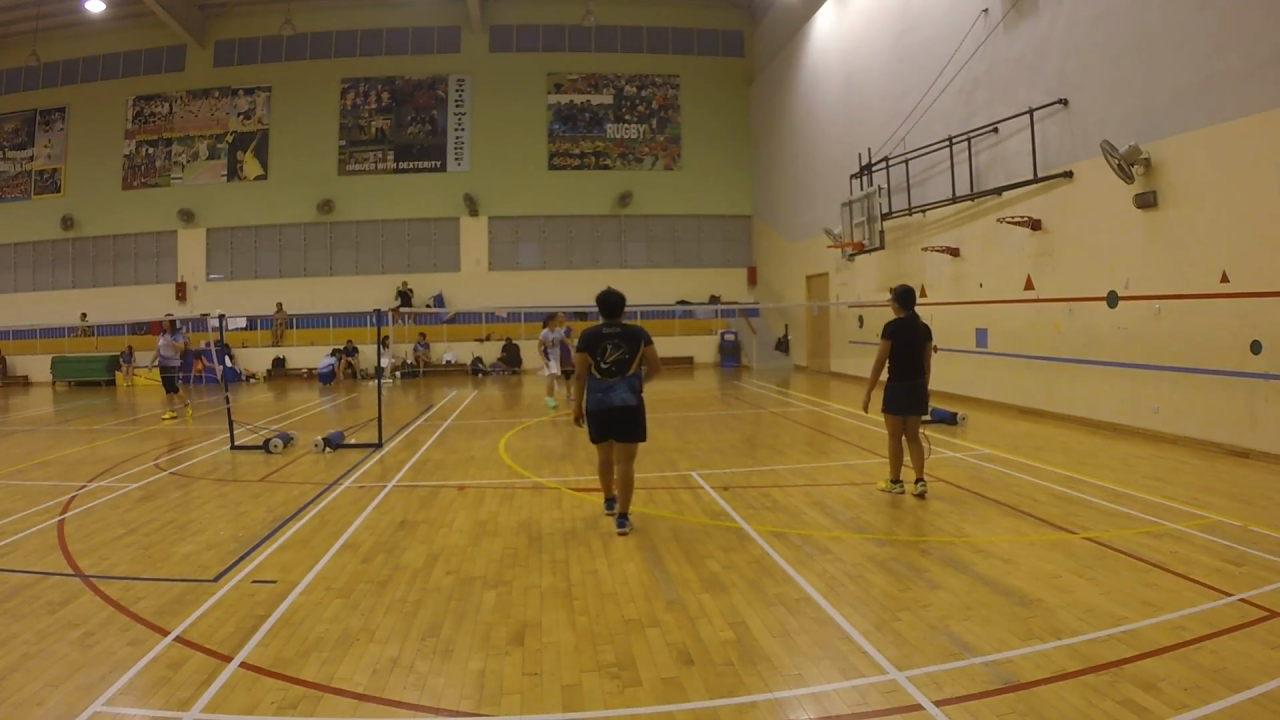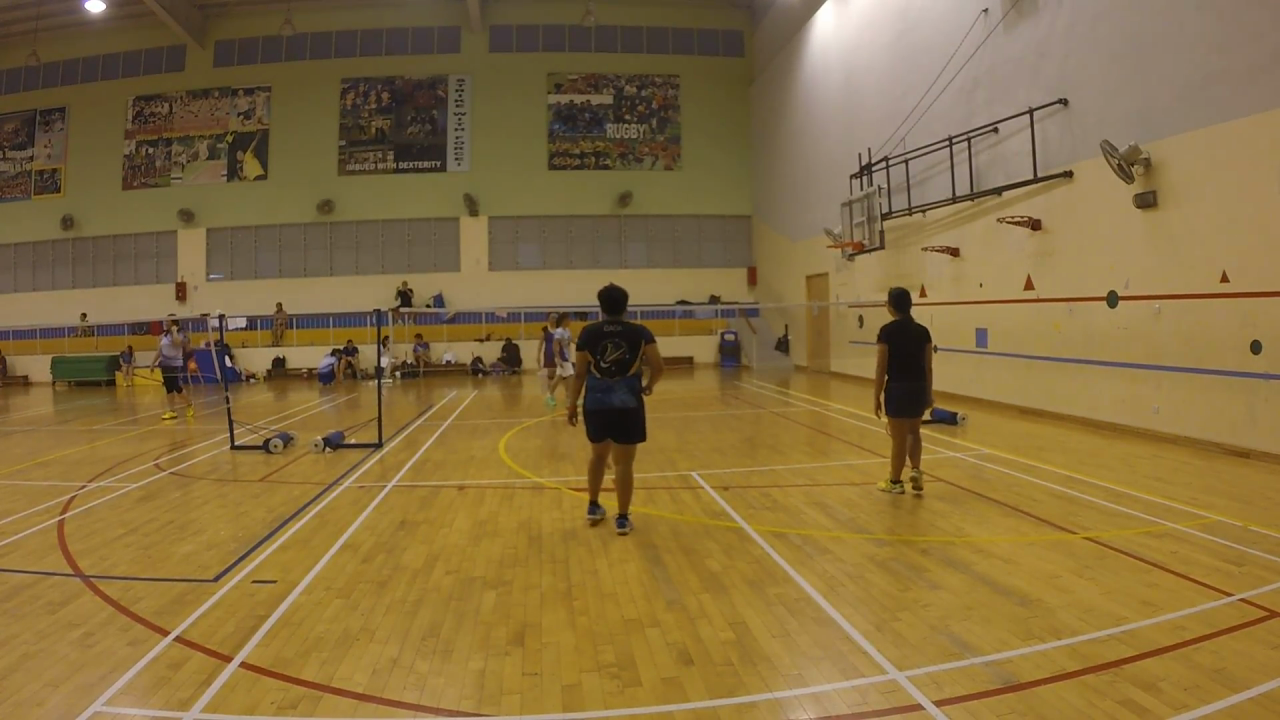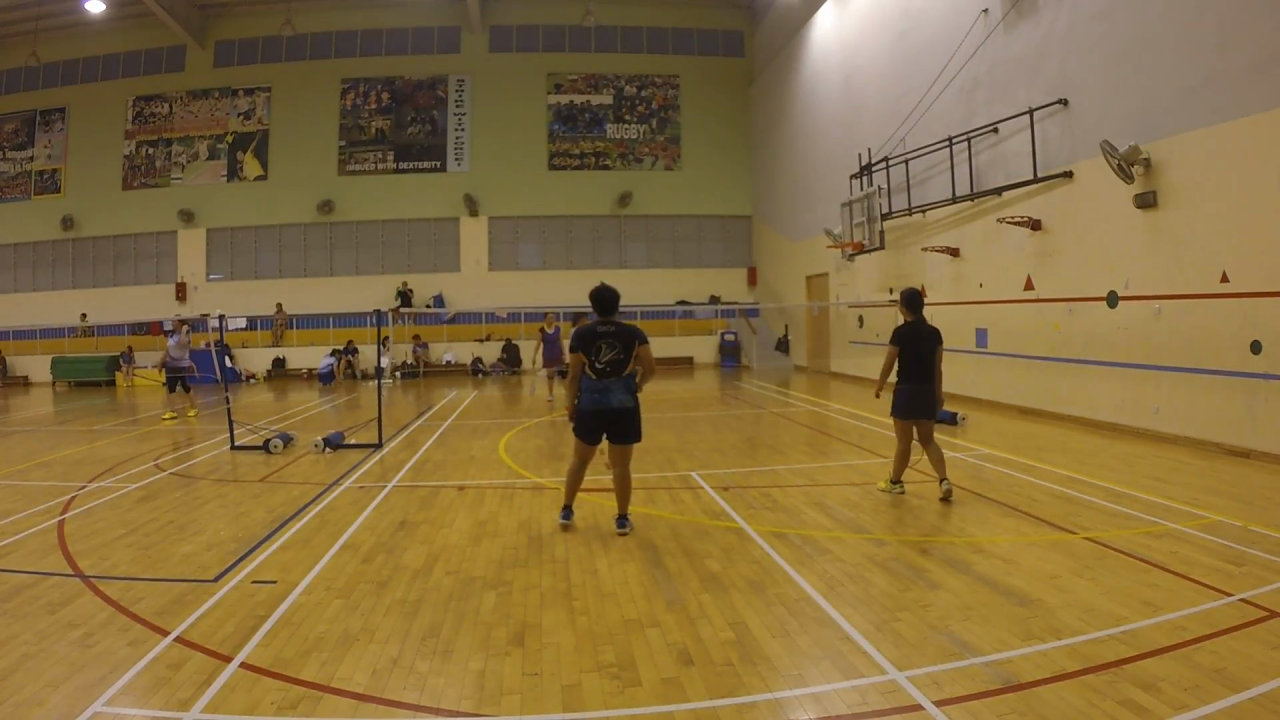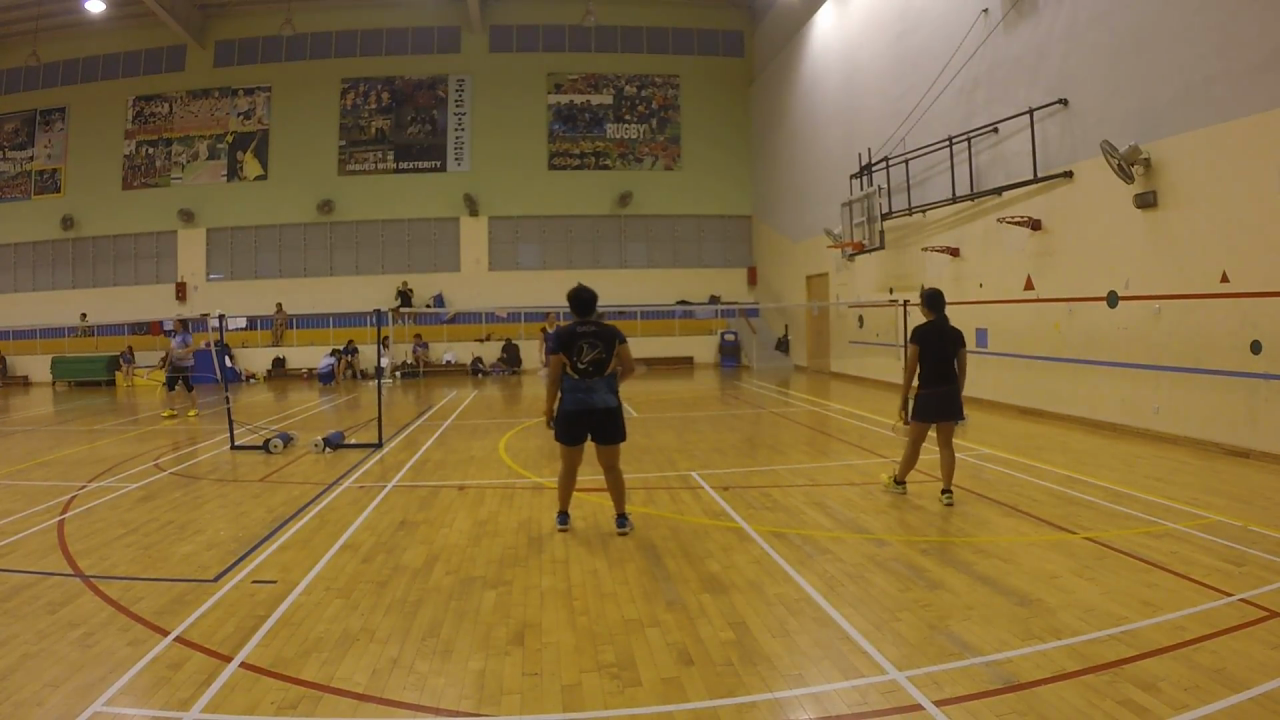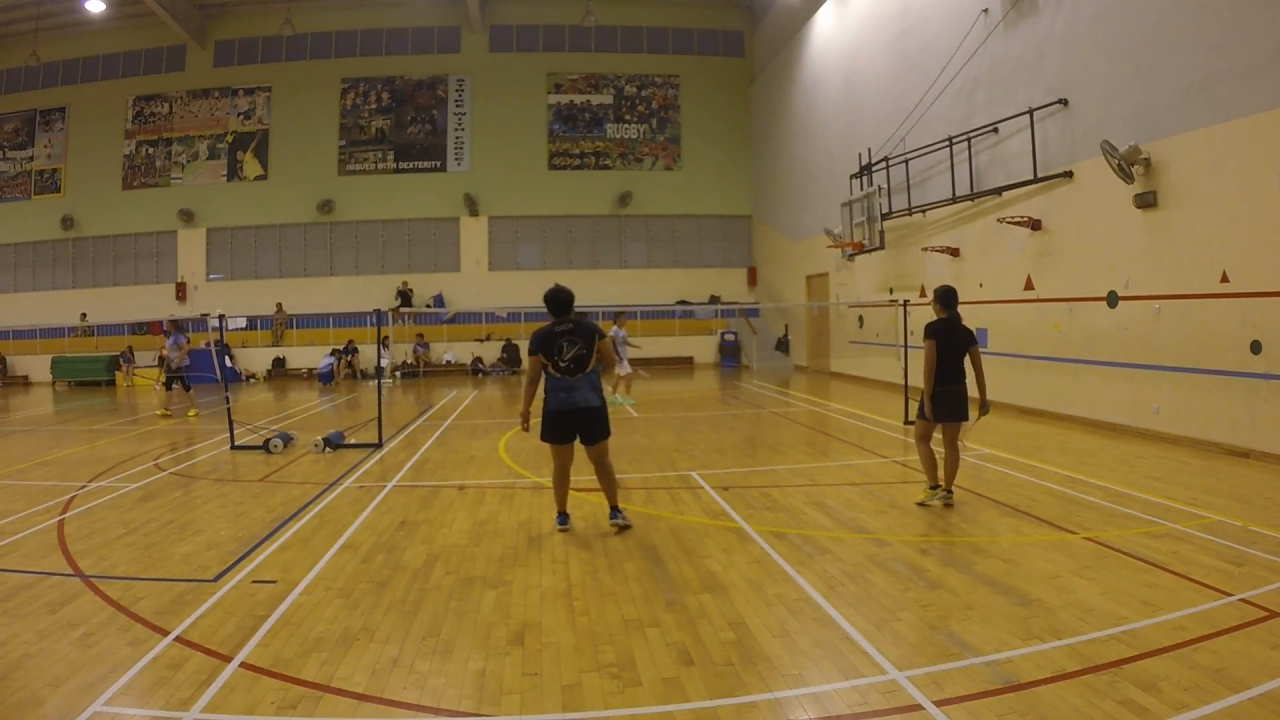
dt=0.3s
person 1, frame 1
left shoulder: (587, 336)
right shoulder: (639, 334)
left elbow: (580, 375)
right elbow: (655, 368)
left wrist: (577, 405)
right wrist: (641, 380)
left hip: (597, 405)
right hip: (629, 405)
left knee: (604, 457)
right knee: (625, 462)
left ankle: (609, 501)
right ankle: (622, 517)
person 1, frame 2
left shoulder: (588, 333)
right shoulder: (640, 333)
left elbow: (579, 373)
right elbow: (658, 367)
left wrist: (572, 403)
right wrist: (649, 385)
left hip: (596, 405)
right hip: (628, 406)
left knee: (598, 455)
right knee: (624, 463)
left ankle: (593, 507)
right ankle: (622, 518)
person 1, frame 3
left shoulder: (581, 335)
right shoulder: (633, 334)
left elbow: (574, 375)
right elbow: (650, 369)
left wrist: (571, 404)
right wrist: (640, 384)
left hip: (589, 406)
right hip: (623, 407)
left knee: (580, 459)
right knee: (621, 465)
left ankle: (566, 510)
right ankle: (622, 519)
person 1, frame 4
left shoulder: (560, 335)
right shoulder: (612, 333)
left elbow: (554, 378)
right elbow: (629, 368)
left wrist: (549, 407)
left hip: (572, 408)
right hip: (606, 408)
left knee: (569, 466)
right knee: (611, 466)
left ankle: (562, 516)
right ankle: (622, 518)
person 1, frame 5
left shoulder: (540, 337)
right shoulder: (591, 330)
left elbow: (533, 378)
right elbow: (610, 361)
left wrist: (525, 409)
left hip: (557, 408)
right hip: (592, 405)
left knee: (561, 464)
right knee: (601, 460)
left ankle: (562, 516)
right ankle: (615, 511)
person 2, frame 1
left shoulder: (892, 328)
right shoulder: (924, 329)
left elbow: (880, 363)
right elbow: (927, 364)
left wrist: (868, 393)
right wrist: (924, 388)
left hip: (897, 388)
right hip: (918, 387)
left knee: (895, 437)
right knee: (914, 436)
left ankle: (895, 482)
right ankle: (920, 481)
person 2, frame 2
left shoulder: (887, 331)
right shoulder: (923, 331)
left elbow: (881, 367)
right elbow: (928, 366)
left wrist: (877, 397)
right wrist: (928, 393)
left hip: (897, 389)
right hip: (918, 389)
left knee: (899, 439)
right knee: (914, 433)
left ankle: (895, 482)
right ankle: (915, 470)
person 2, frame 3
left shoulder: (901, 332)
right shoulder: (934, 333)
left elbow: (888, 365)
right elbow: (938, 368)
left wrist: (879, 386)
right wrist: (938, 394)
left hip: (906, 391)
right hip: (928, 391)
left knee: (904, 441)
right knee: (928, 440)
left ankle: (895, 482)
right ankle: (944, 481)
person 2, frame 4
left shoulder: (920, 332)
right shoulder: (956, 334)
left elbow: (911, 369)
right elbow: (962, 370)
left wrist: (903, 399)
right wrist: (957, 395)
left hip: (928, 394)
right hip: (950, 394)
left knee: (914, 442)
right knee: (946, 444)
left ankle: (898, 481)
right ankle: (947, 491)
person 2, frame 5
left shoulder: (933, 328)
right shoulder: (966, 332)
left elbow: (930, 365)
right elbow: (978, 367)
left wrist: (927, 397)
right wrist: (983, 397)
left hip: (938, 392)
right hip: (958, 392)
left knee: (922, 438)
right knee: (951, 443)
left ankle: (934, 487)
right ankle: (946, 491)
